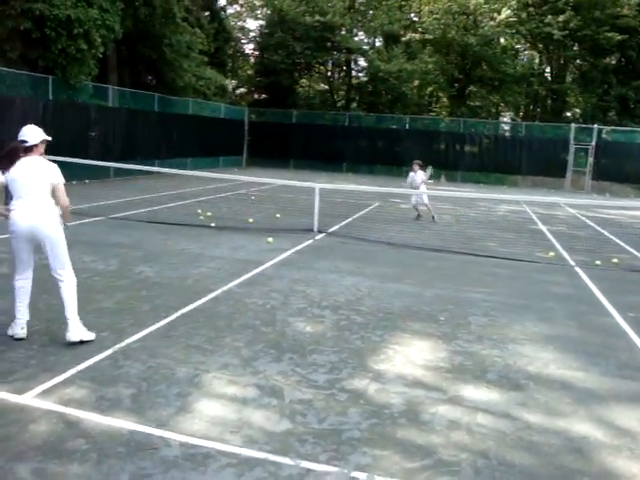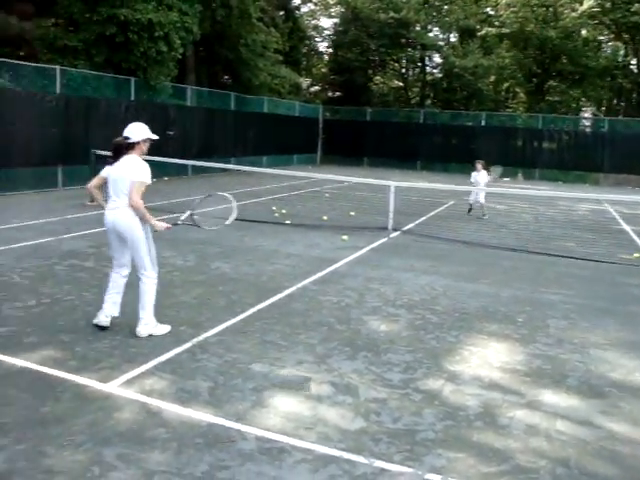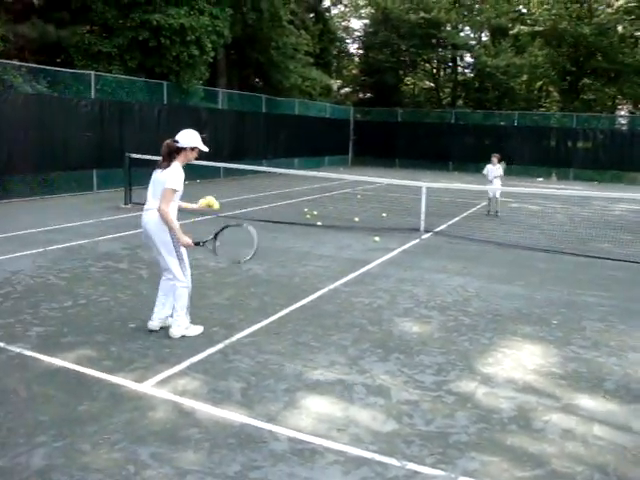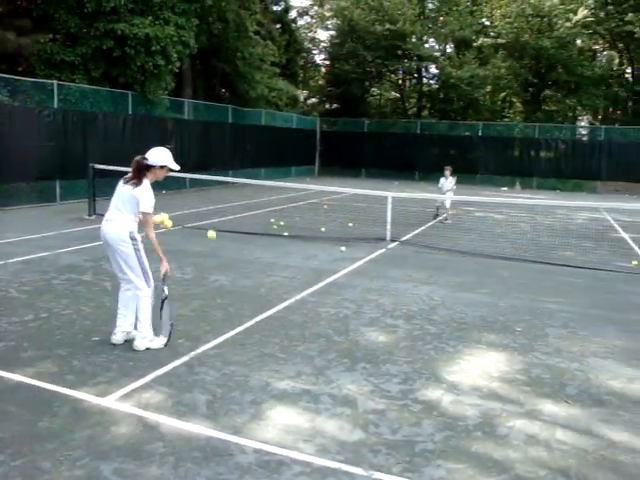
dt=0.3s
person 1, frame 1
right shoulder: (50, 167)
right elbow: (64, 203)
right wrist: (65, 219)
left hip: (19, 223)
right hip: (47, 222)
left knee: (23, 275)
right knee: (65, 276)
left ankle: (20, 326)
right ankle: (74, 329)
person 1, frame 2
left shoulder: (115, 164)
right shoulder: (141, 166)
left elbow: (91, 186)
right elbow: (134, 201)
right wrist: (153, 222)
left hip: (112, 218)
right hip: (131, 220)
left knee: (120, 268)
right knee: (148, 273)
left ankle: (105, 315)
right ankle: (146, 324)
person 1, frame 3
left shoulder: (164, 166)
right shoulder: (176, 173)
right elbow: (163, 208)
left wrist: (191, 206)
right wrist: (180, 235)
left hip: (149, 220)
right hip: (159, 223)
left knee: (170, 272)
right knee: (181, 274)
left ankle: (159, 317)
right ankle: (180, 325)
person 1, frame 4
left shoulder: (129, 179)
right shoulder: (145, 192)
right elbow: (149, 232)
left wrist: (150, 219)
right wrist: (162, 259)
left hip: (108, 229)
right hip: (123, 235)
left knee: (128, 283)
right knee: (144, 285)
left ankle: (121, 331)
right ankle: (144, 337)
